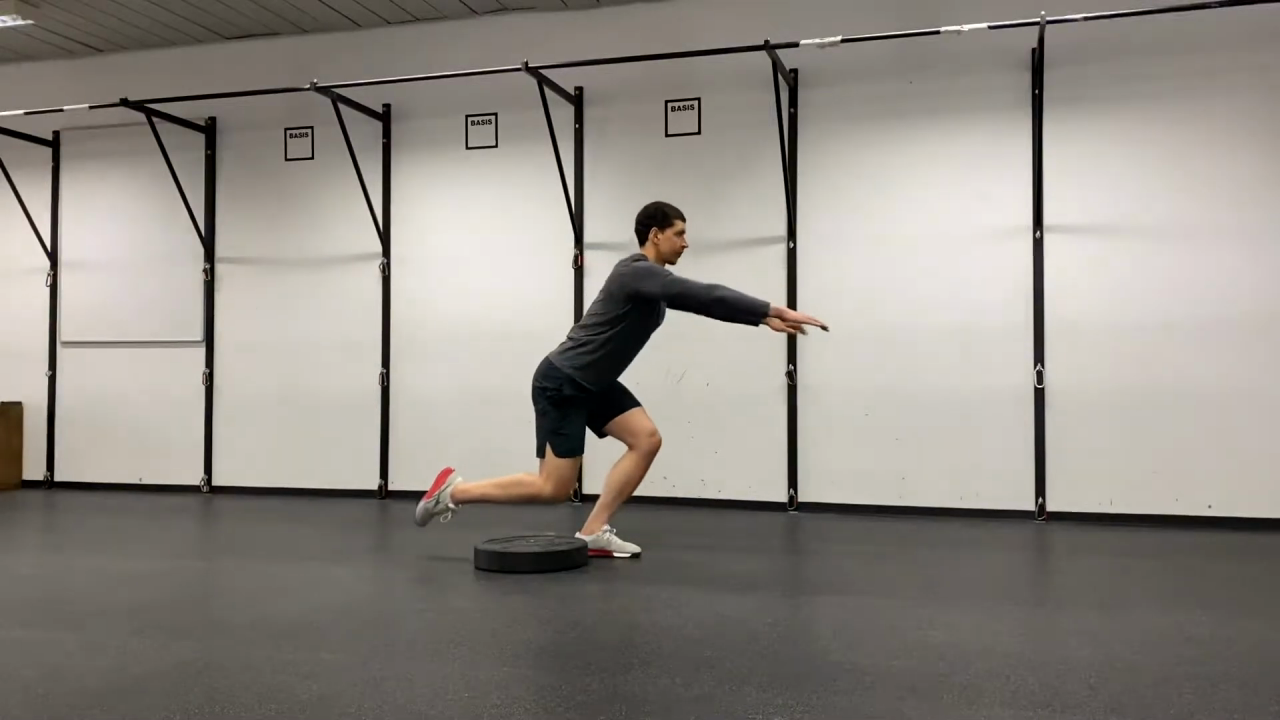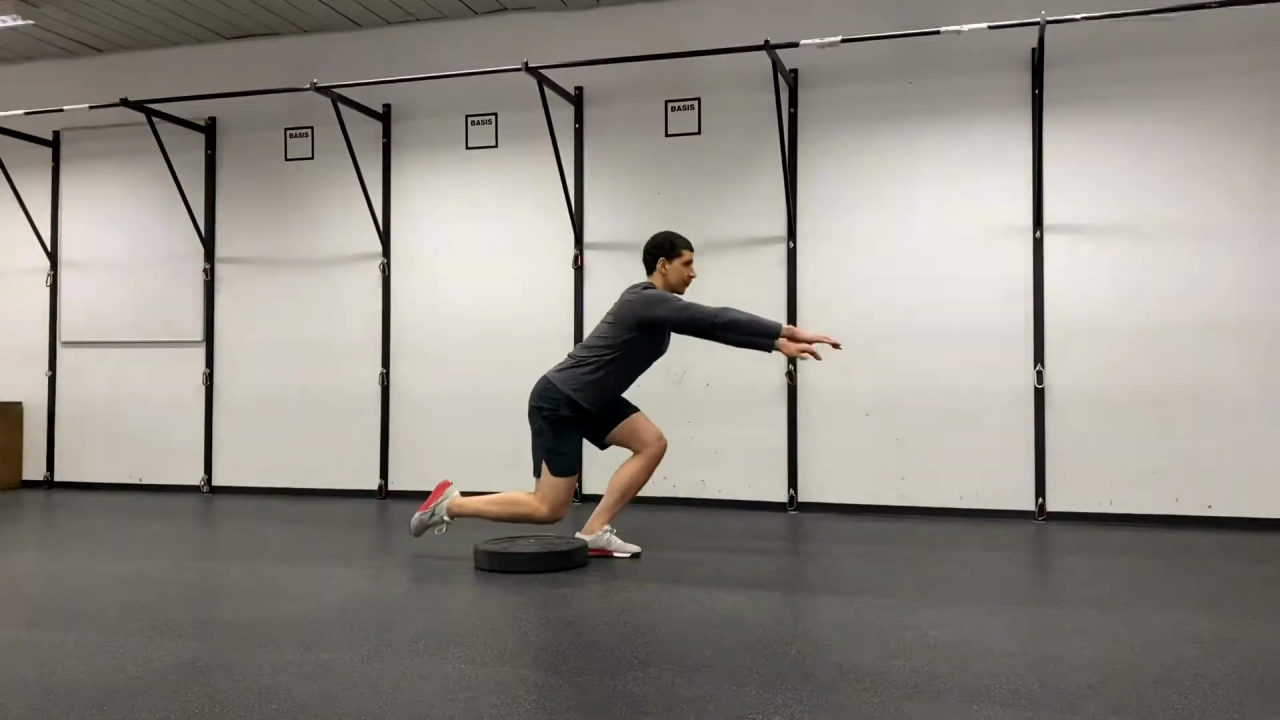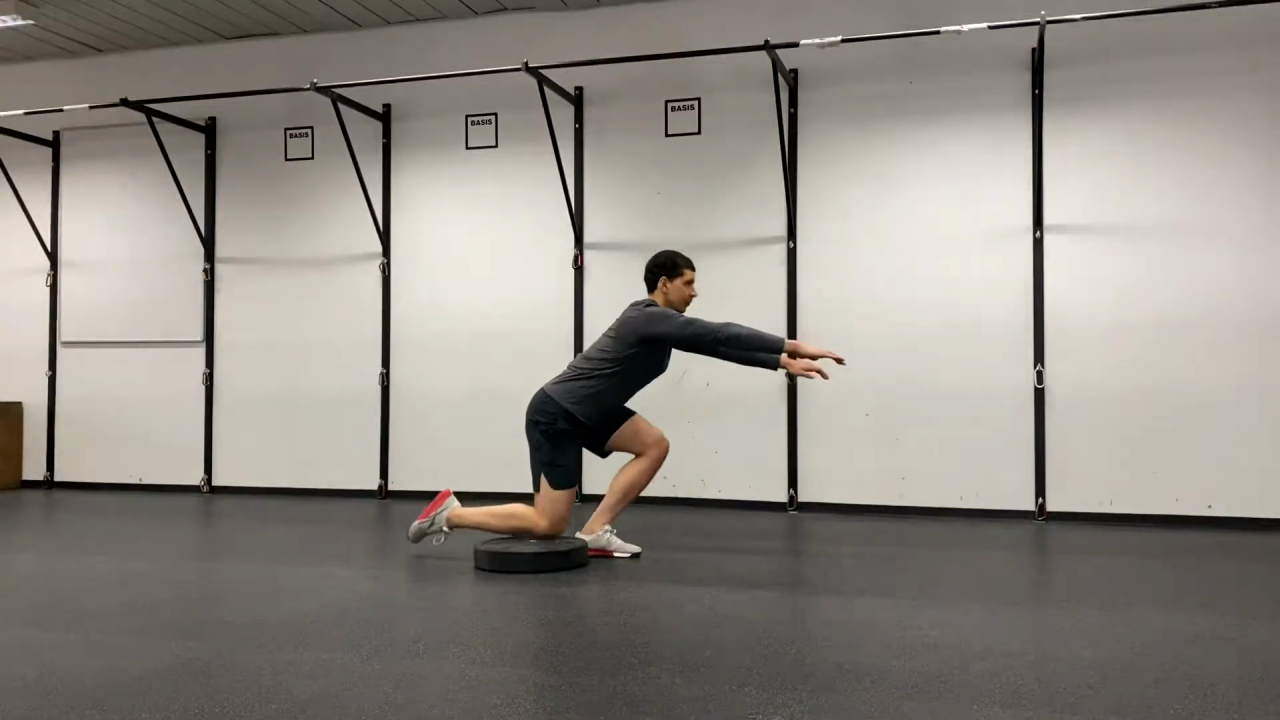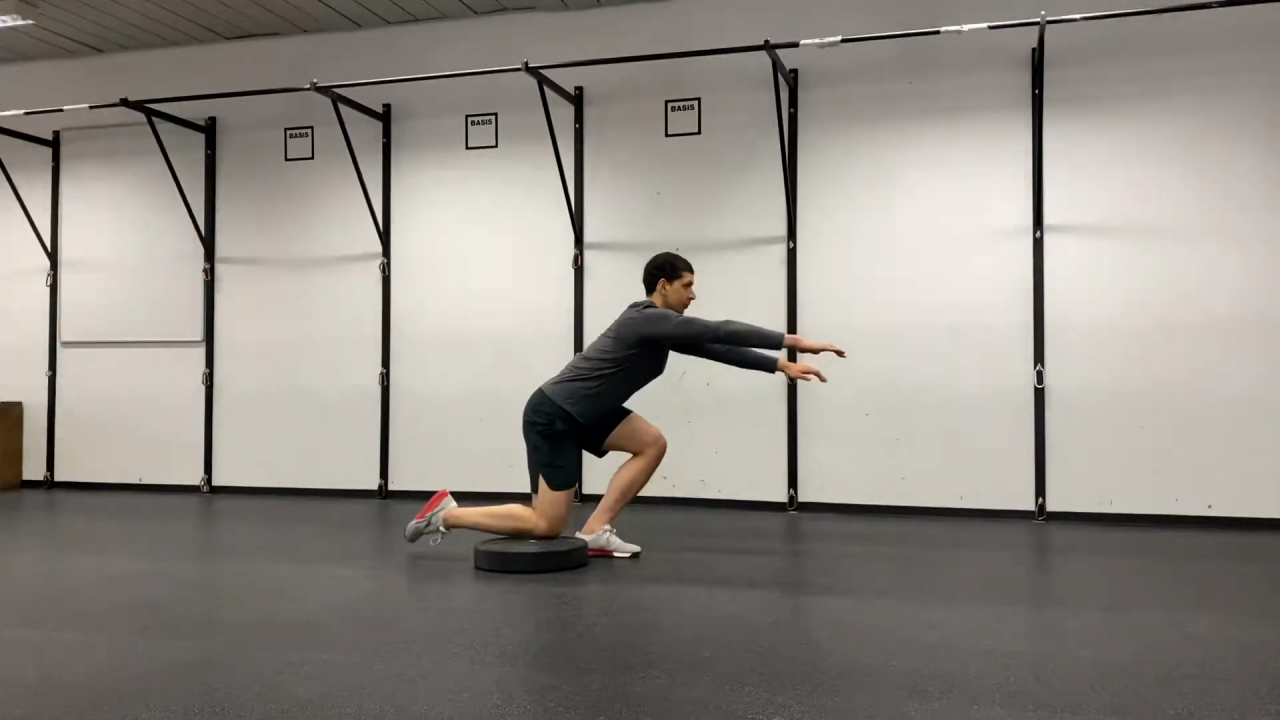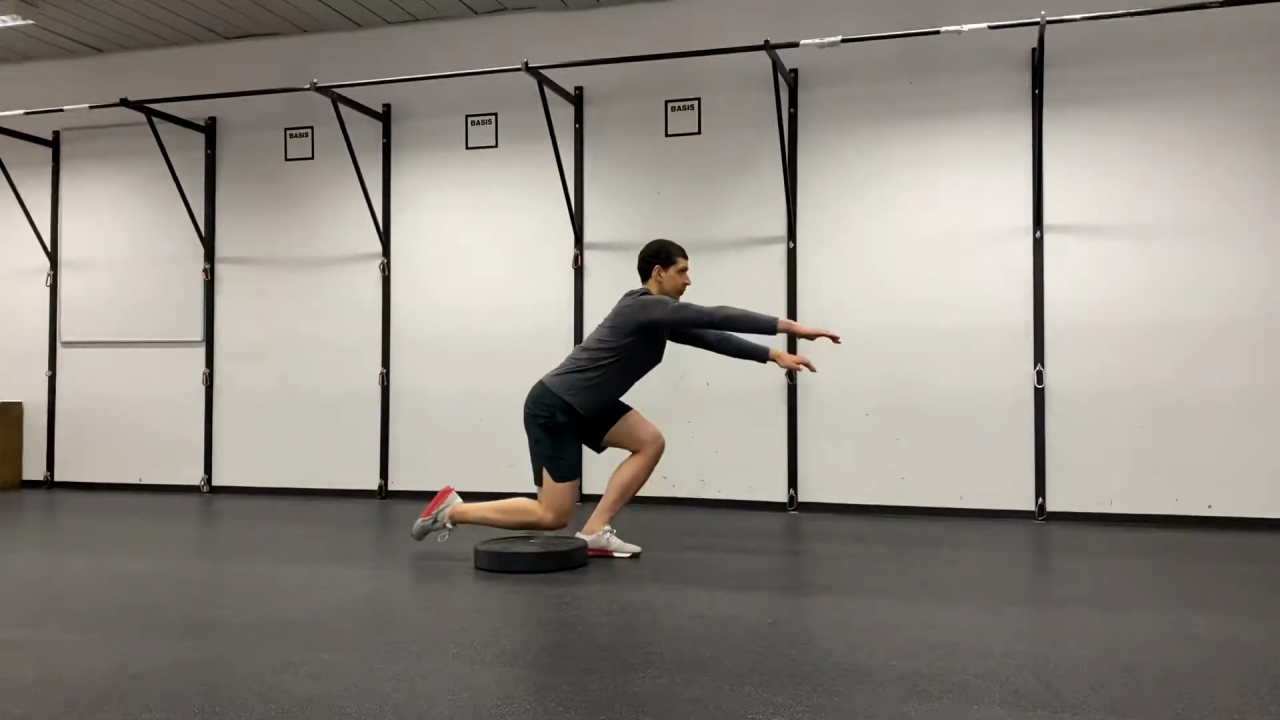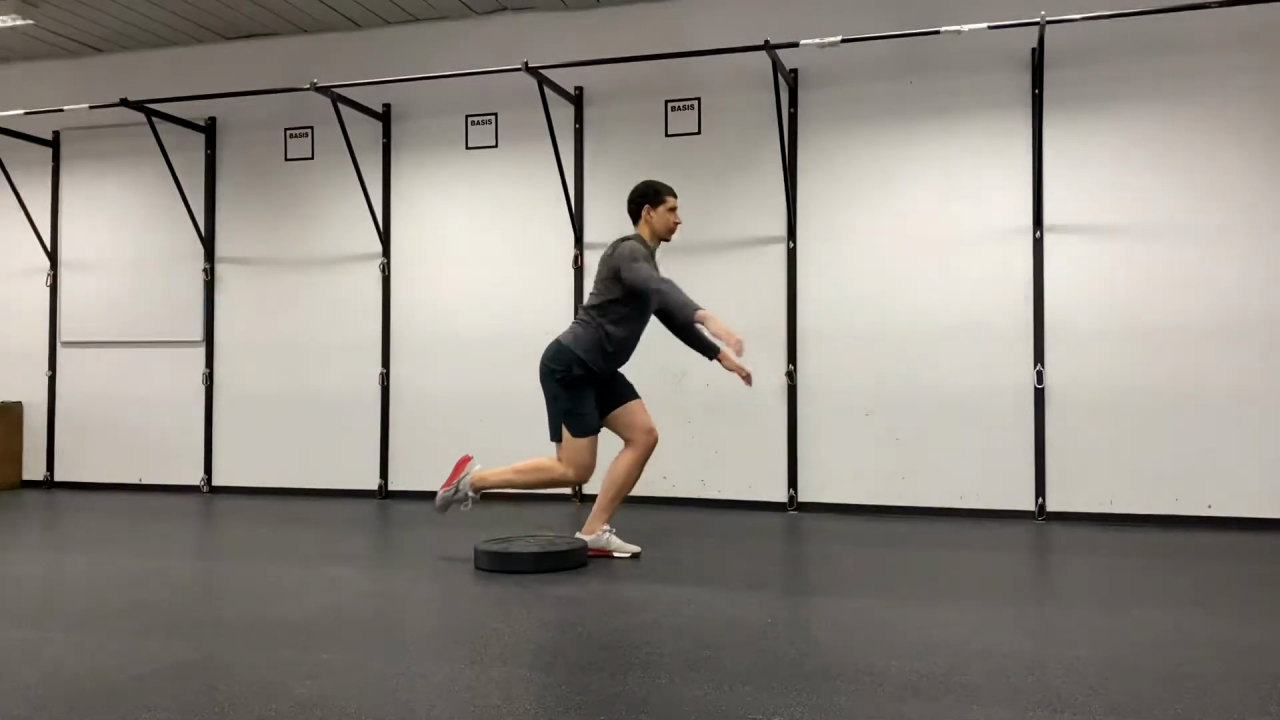
dt=0.4s
person 1, frame 1
left shoulder: (653, 281)
right shoulder: (636, 273)
left elbow: (701, 303)
right elbow: (704, 295)
left wrist: (764, 319)
right wrist: (776, 309)
left hip: (591, 382)
right hip: (561, 383)
left knee: (647, 439)
right knee: (553, 488)
left ankle: (594, 532)
right ankle: (453, 491)
person 1, frame 2
left shoulder: (660, 308)
right shoulder: (646, 302)
left elbow: (711, 327)
right elbow: (716, 319)
left wrist: (778, 344)
right wrist: (789, 330)
left hip: (588, 400)
right hip: (558, 402)
left knee: (653, 443)
right knee: (548, 509)
left ankle: (595, 532)
right ankle: (449, 505)
person 1, frame 3
left shoulder: (662, 323)
right shoulder: (648, 319)
left elbow: (715, 345)
right elbow: (718, 335)
left wrist: (782, 361)
right wrist: (792, 346)
left hip: (584, 411)
right hip: (555, 415)
left knee: (654, 445)
right knee: (549, 524)
left ankle: (596, 532)
right ankle: (447, 514)
person 1, frame 4
left shoulder: (658, 326)
right shoulder: (648, 320)
left elbow: (714, 348)
right elbow: (718, 332)
left wrist: (780, 365)
right wrist: (792, 340)
left hip: (579, 411)
right hip: (553, 416)
left knee: (652, 444)
right knee: (547, 525)
left ankle: (595, 532)
right ankle: (445, 514)
person 1, frame 5
left shoulder: (657, 317)
right shoulder: (643, 306)
left elbow: (708, 337)
right elbow: (713, 318)
left wrist: (773, 355)
right wrist: (787, 325)
left hip: (580, 405)
right hip: (552, 408)
left knee: (650, 442)
right knee: (552, 516)
left ankle: (595, 532)
right ankle: (452, 511)
person 1, frame 6
left shoulder: (643, 264)
right shoulder: (628, 252)
left elbow: (672, 317)
right elbow: (662, 287)
left wrist: (719, 355)
right wrist: (709, 319)
left hip: (595, 369)
right hip: (569, 366)
left knee: (643, 435)
right knee: (574, 471)
left ankle: (594, 533)
right ankle: (474, 478)
